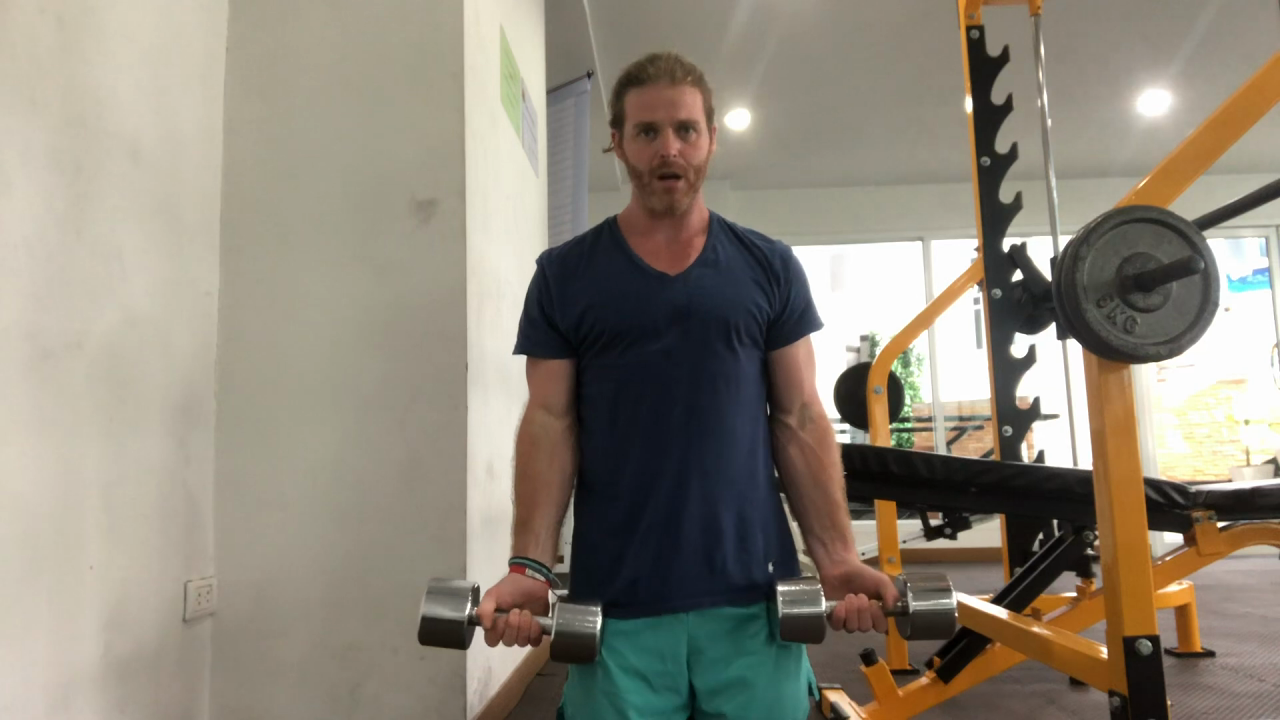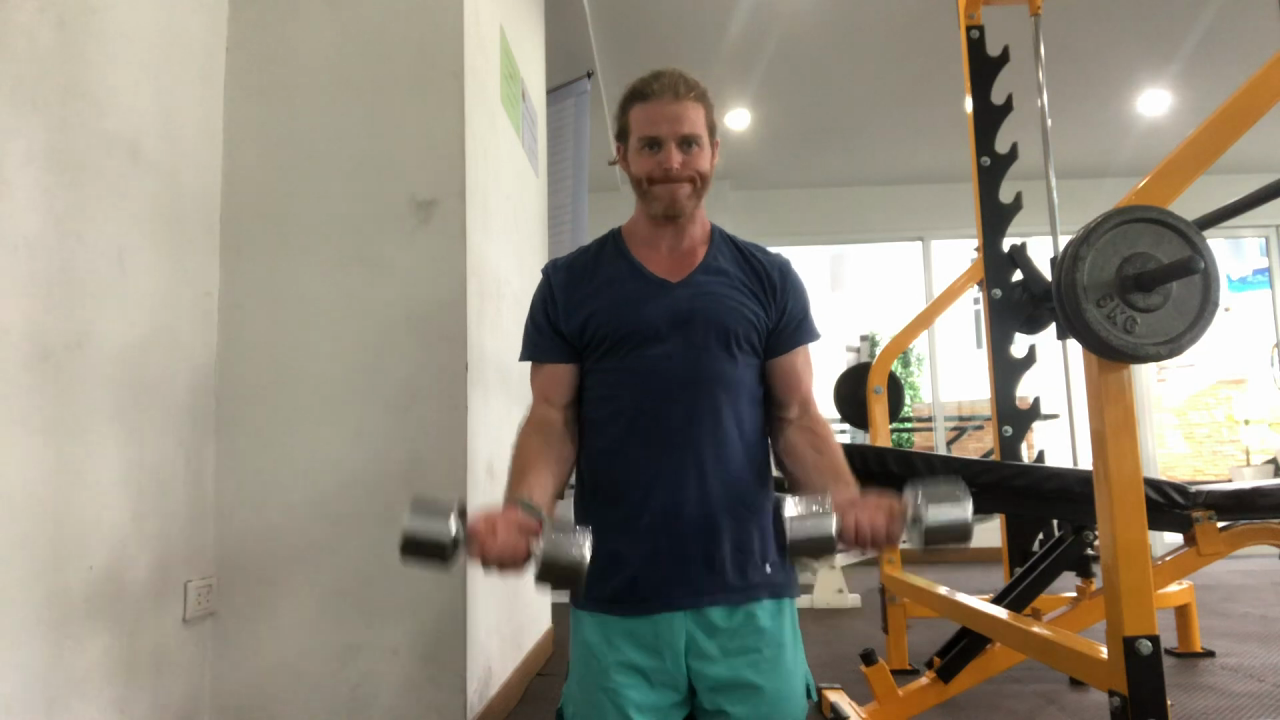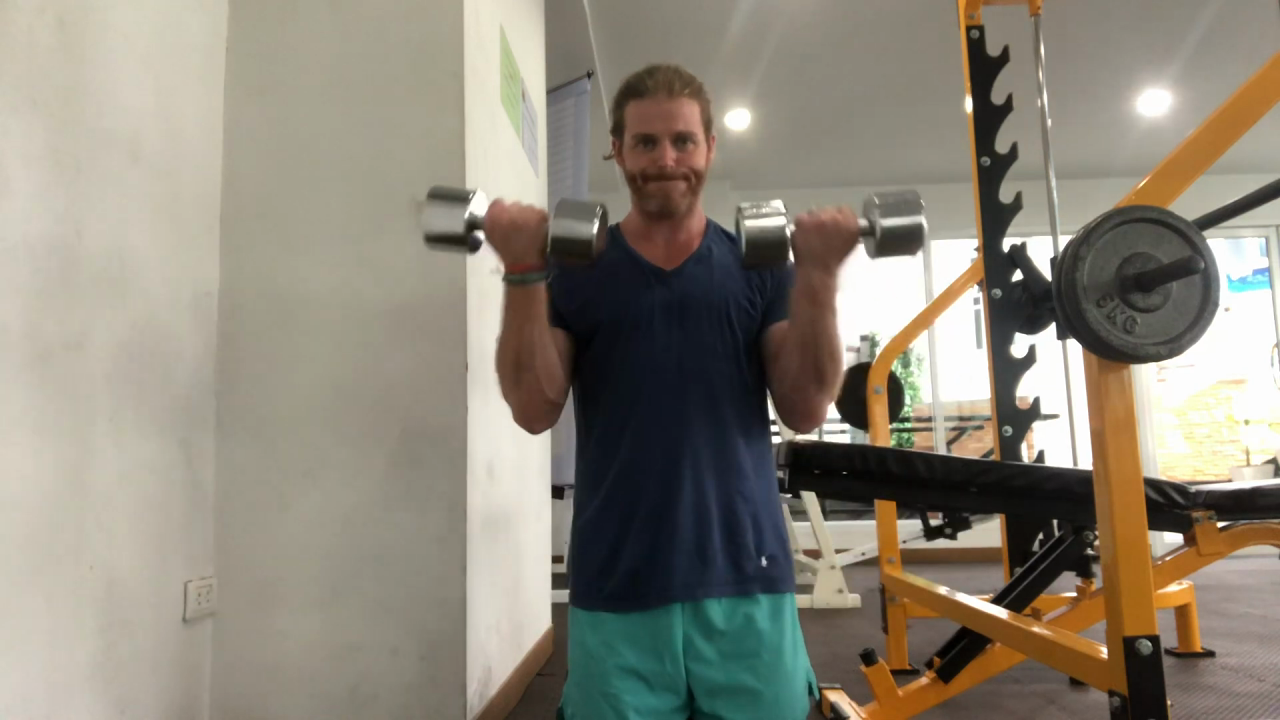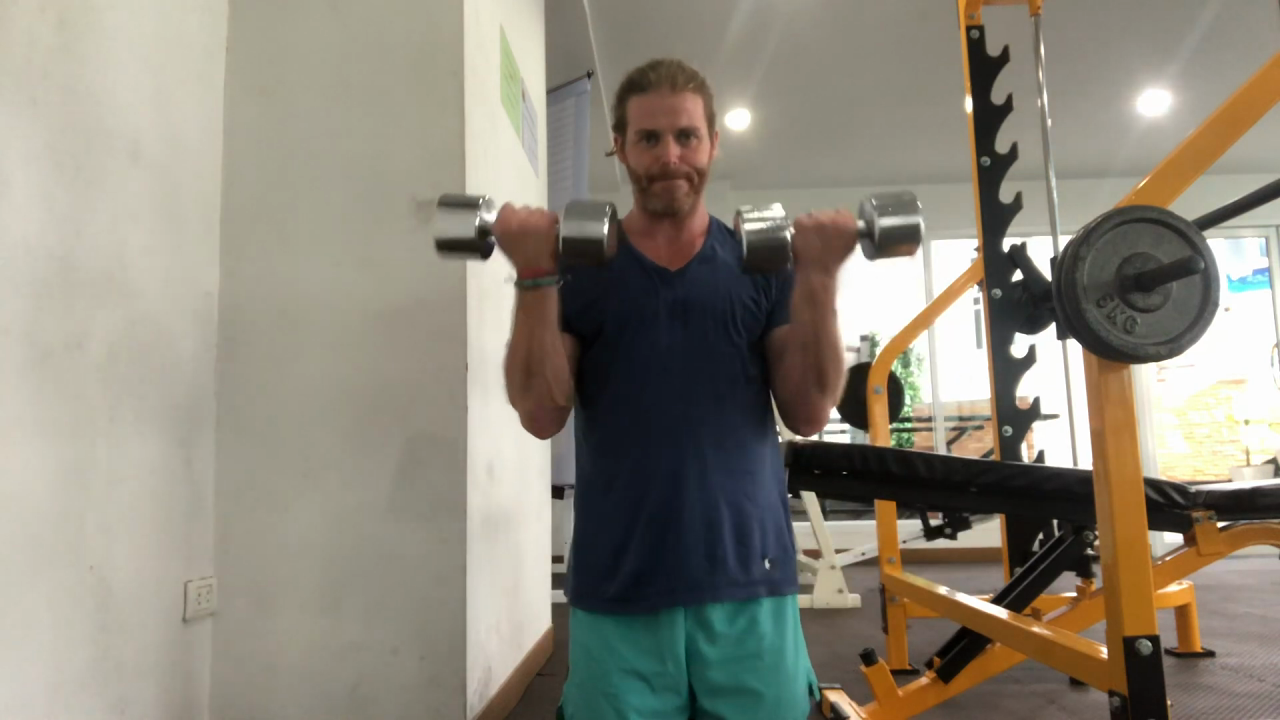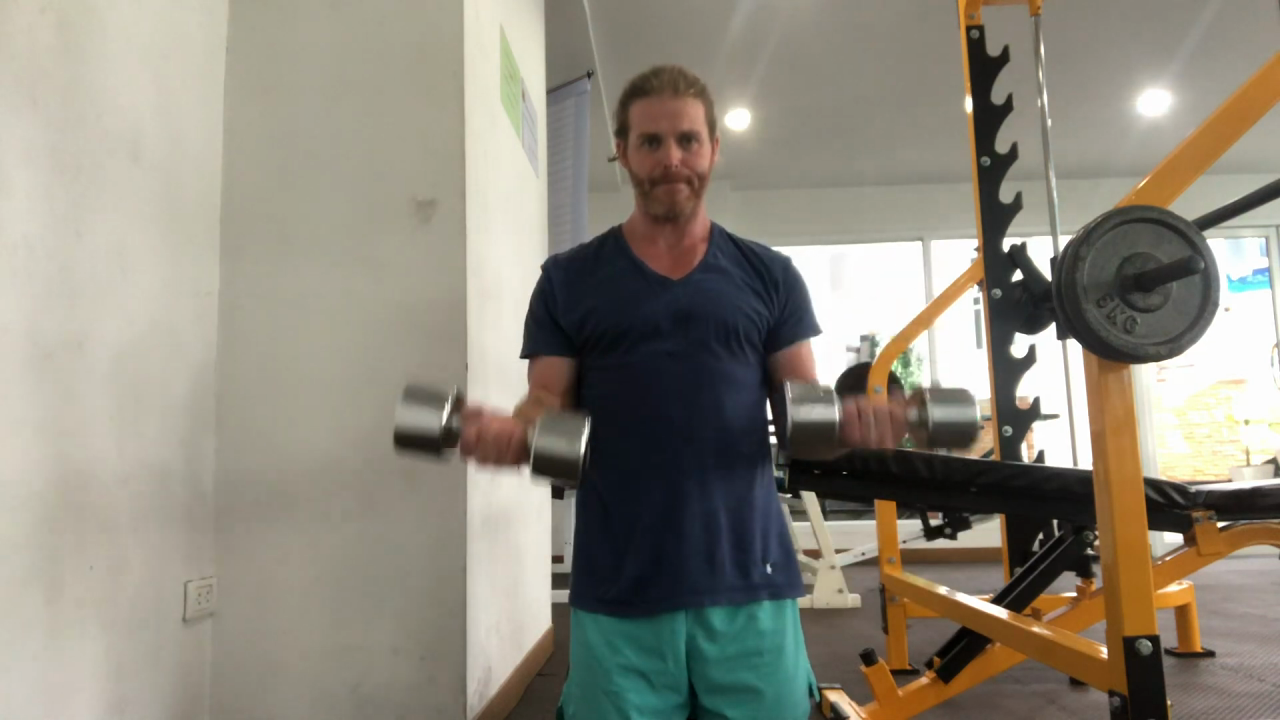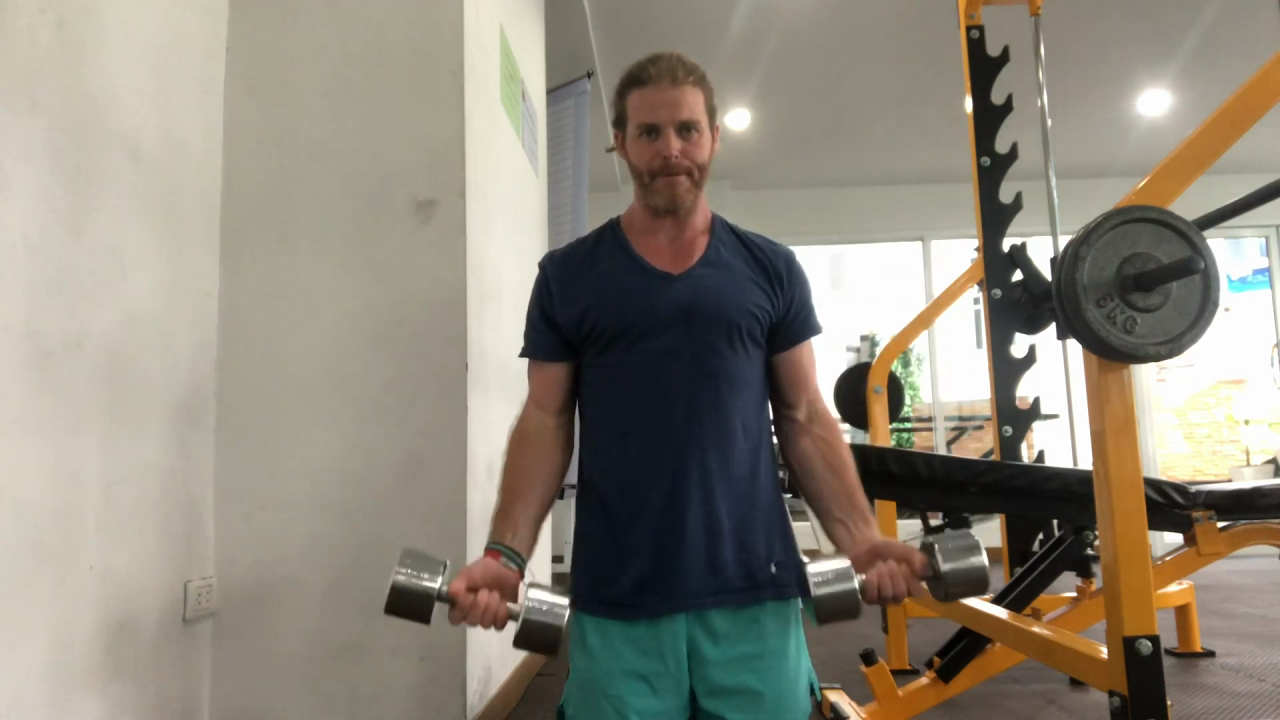
dt=0.5s
person 1, frame 1
left shoulder: (768, 267)
right shoulder: (564, 274)
left elbow: (799, 420)
right elbow: (551, 422)
left wrist: (837, 558)
right wrist: (529, 564)
left hip: (751, 590)
right hip: (617, 598)
person 1, frame 2
left shoulder: (767, 278)
right shoulder: (570, 281)
left elbow: (797, 418)
right elbow: (552, 419)
left wrist: (843, 499)
right wrist: (524, 509)
left hip: (746, 586)
right hip: (617, 594)
person 1, frame 3
left shoulder: (762, 268)
right shoulder: (573, 271)
left elbow: (803, 408)
right elbow: (535, 409)
left wrist: (818, 274)
right wrist: (524, 274)
left hip: (744, 574)
right hip: (617, 582)
person 1, frame 4
left shoulder: (766, 265)
right shoulder: (574, 268)
left elbow: (807, 411)
right elbow: (541, 414)
left wrist: (820, 275)
right wrist: (533, 274)
left hip: (746, 576)
right hip: (617, 585)
person 1, frame 5
left shoulder: (767, 274)
right shoulder: (569, 278)
right elbow: (550, 416)
left wrist: (846, 420)
right wrist: (512, 432)
left hip: (747, 583)
right hip: (617, 592)
person 1, frame 6
left shoulder: (770, 269)
right shoulder: (567, 275)
left elbow: (803, 418)
right elbow: (546, 421)
left wrist: (859, 534)
right wrist: (506, 552)
left hip: (751, 587)
right hip: (616, 596)
